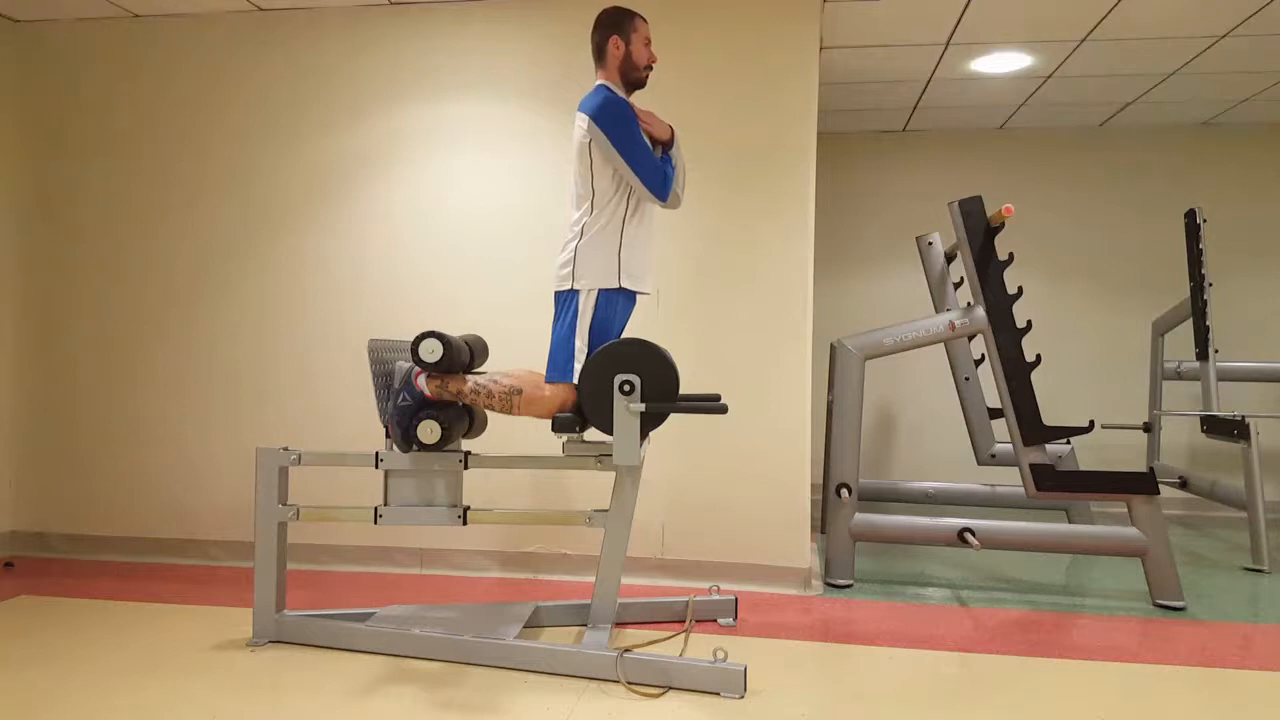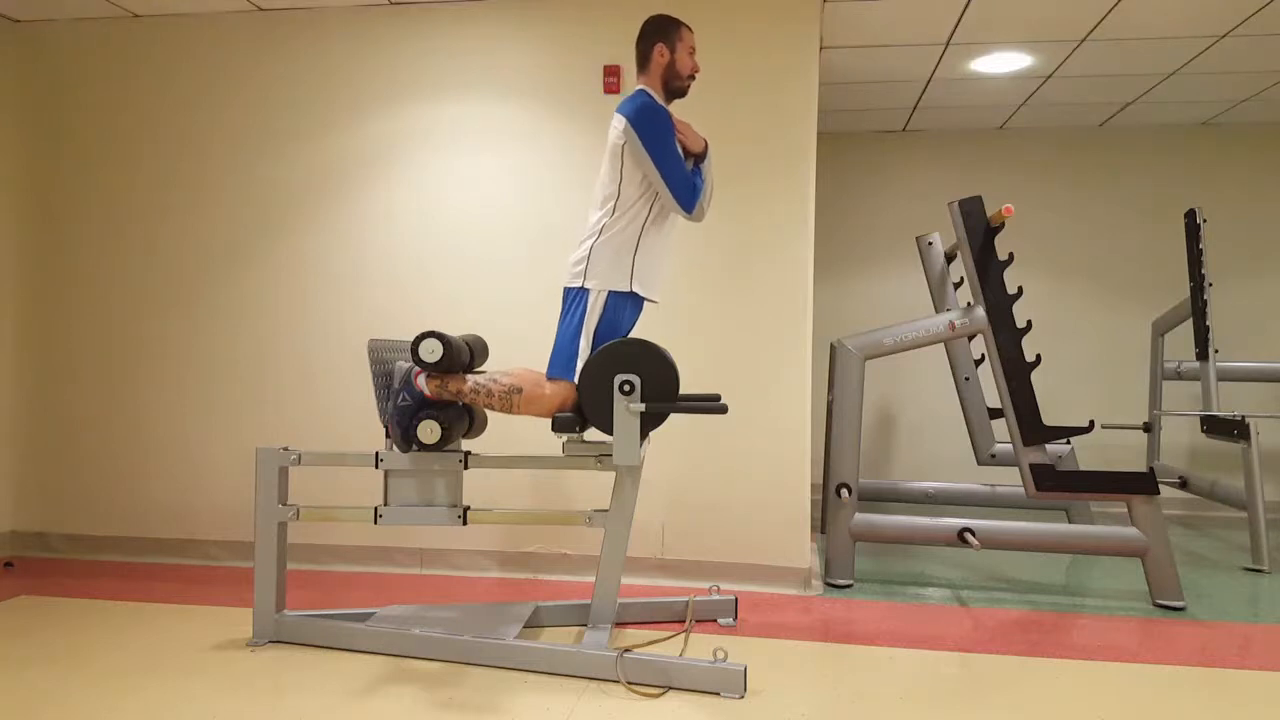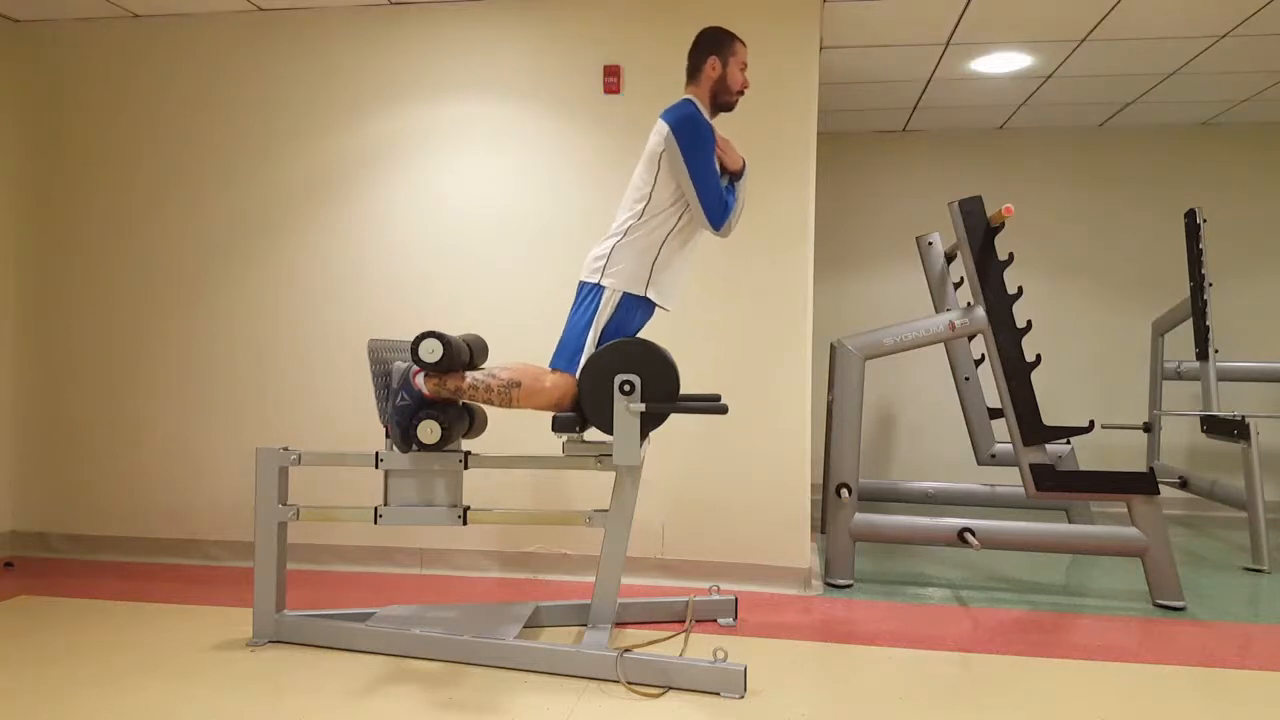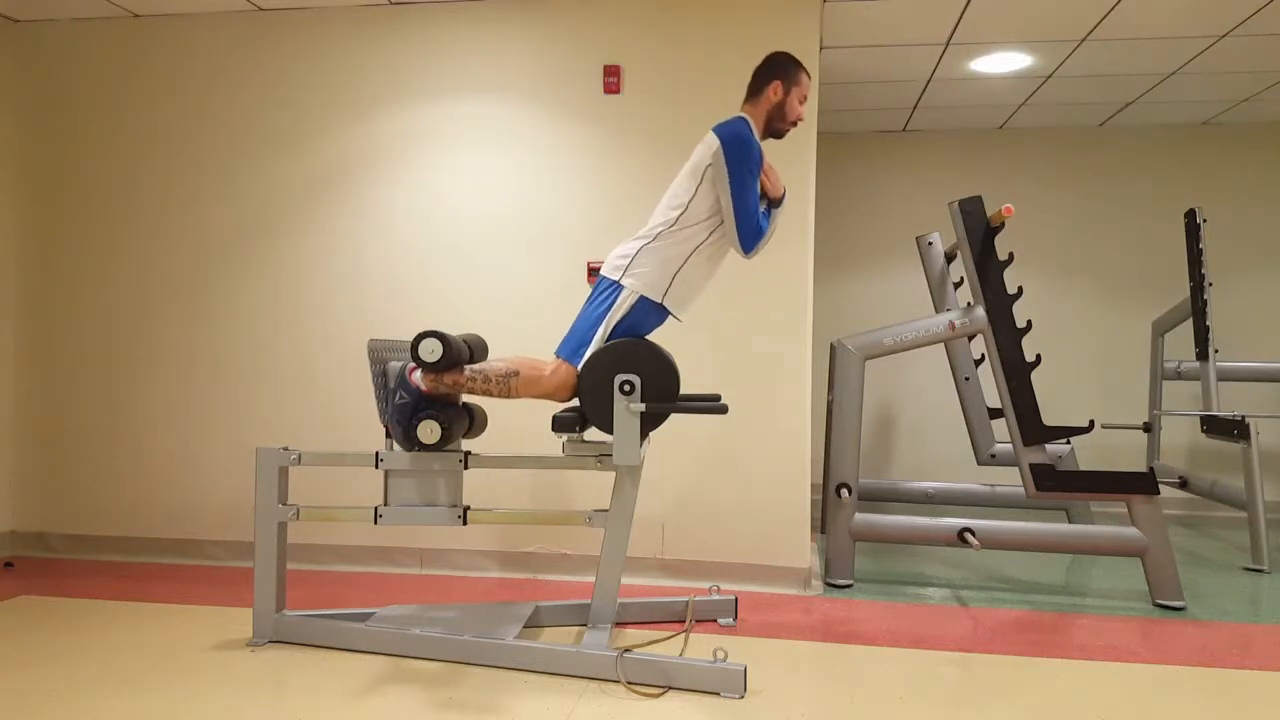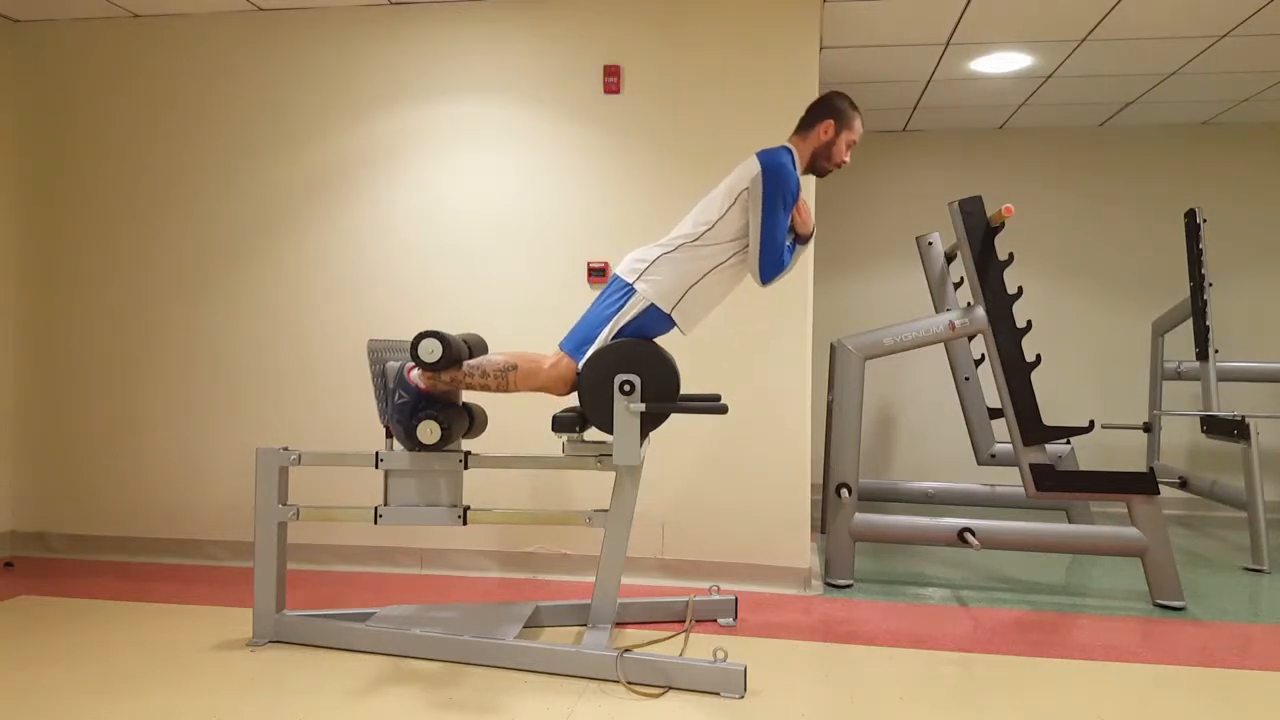
dt=0.7s
person 1, frame 1
left shoulder: (615, 111)
right shoulder: (608, 106)
left elbow: (675, 193)
right elbow: (663, 190)
left wrist: (667, 140)
right wrist: (663, 147)
left hip: (610, 277)
right hip: (596, 278)
left knee: (559, 389)
right knee: (558, 395)
left ankle: (432, 382)
right ankle: (424, 384)
person 1, frame 2
left shoulder: (651, 117)
right shoulder: (647, 112)
left elbow: (698, 207)
right elbow: (689, 202)
left wrist: (699, 153)
right wrist: (694, 159)
left hip: (618, 281)
right hip: (605, 279)
left knee: (560, 387)
right knee: (559, 395)
left ankle: (440, 381)
right ankle: (424, 383)
person 1, frame 3
left shoulder: (694, 127)
right shoulder: (689, 121)
left elbow: (725, 222)
right elbow: (717, 219)
left wrist: (735, 171)
right wrist: (730, 177)
left hip: (632, 284)
right hip: (620, 280)
left knee: (563, 386)
right knee: (559, 389)
left ankle: (430, 379)
right ankle: (421, 382)
person 1, frame 4
left shoulder: (737, 142)
right shoulder: (739, 140)
left elbow: (749, 238)
right elbow: (747, 240)
left wrist: (773, 199)
right wrist: (769, 203)
left hip: (645, 285)
right hip: (640, 282)
left knee: (564, 376)
right knee: (560, 379)
left ankle: (435, 374)
right ankle: (424, 379)
person 1, frame 5
left shoulder: (774, 171)
right shoulder: (779, 170)
left elbow: (768, 262)
right elbow: (767, 268)
left wrist: (801, 235)
right wrist: (802, 235)
left hip: (651, 289)
right hip: (651, 290)
left knee: (560, 374)
right knee: (557, 373)
left ankle: (436, 372)
right ankle: (419, 378)
